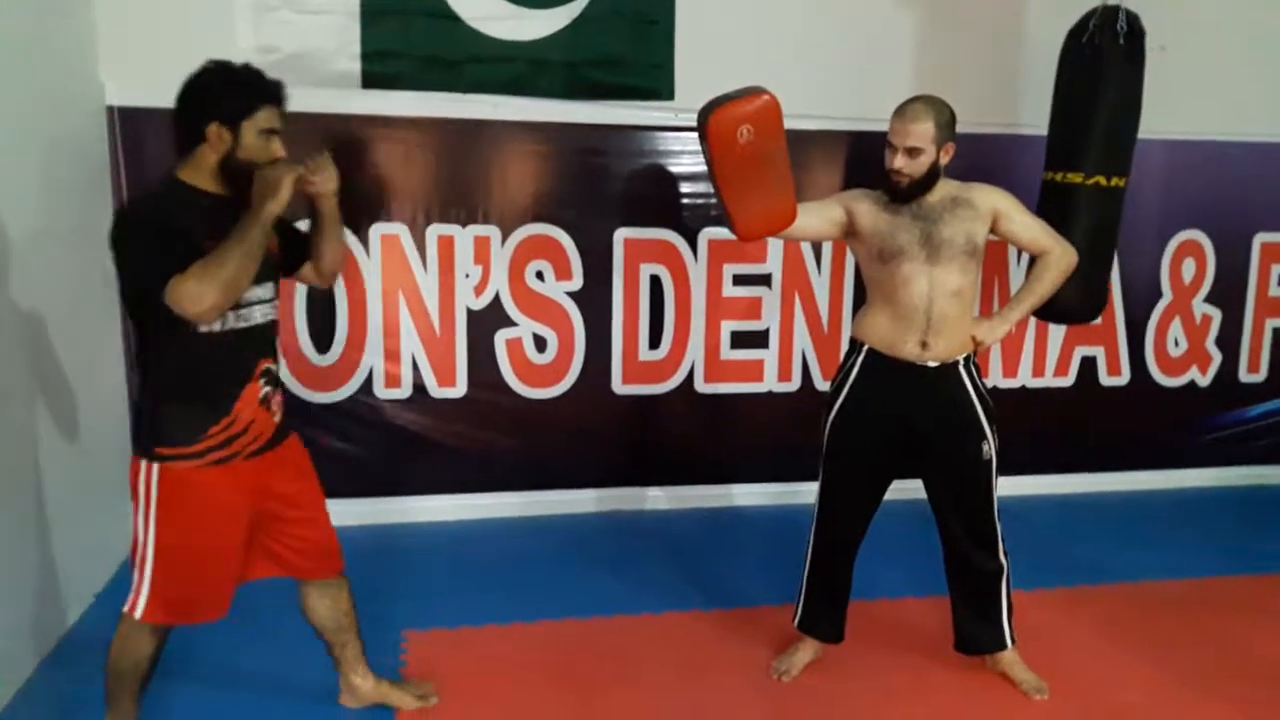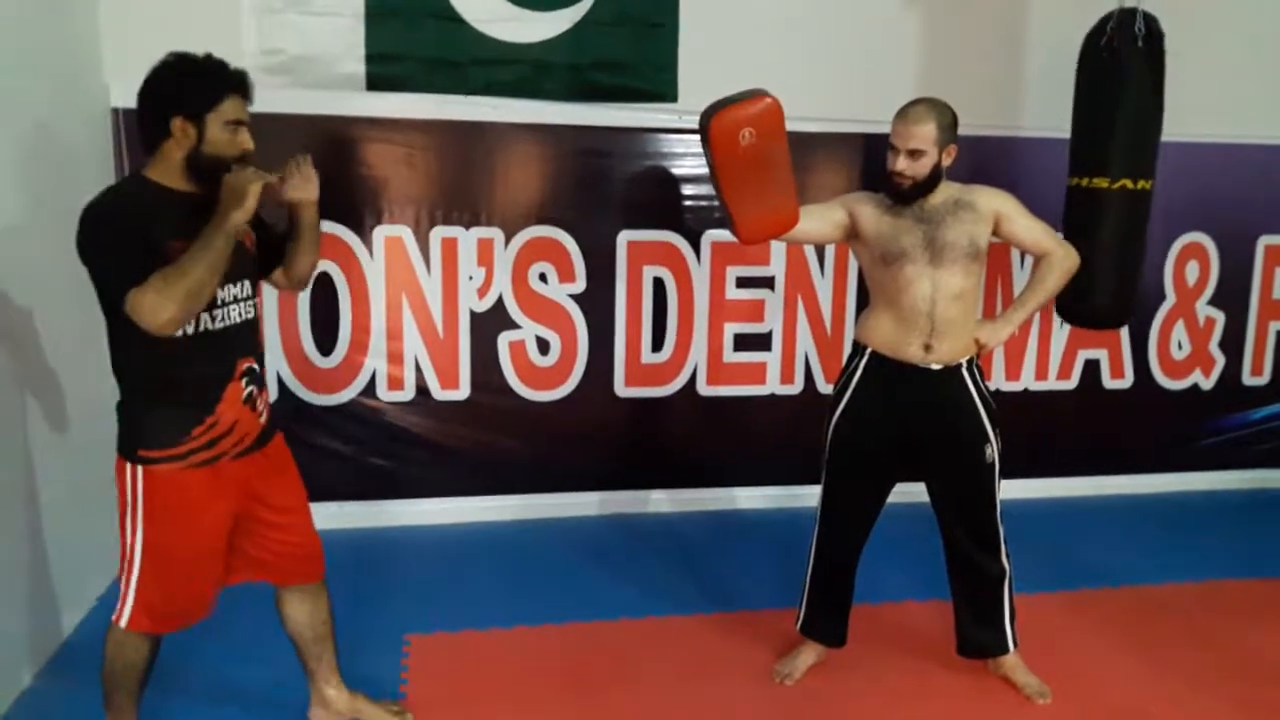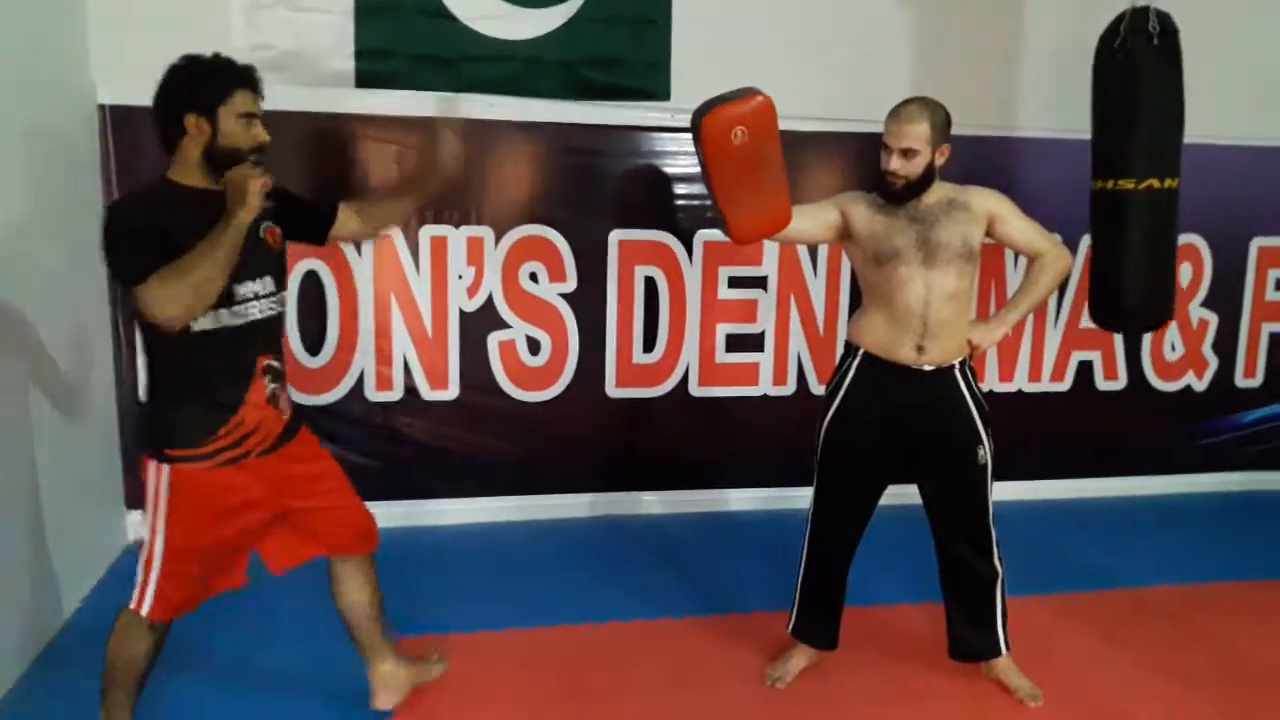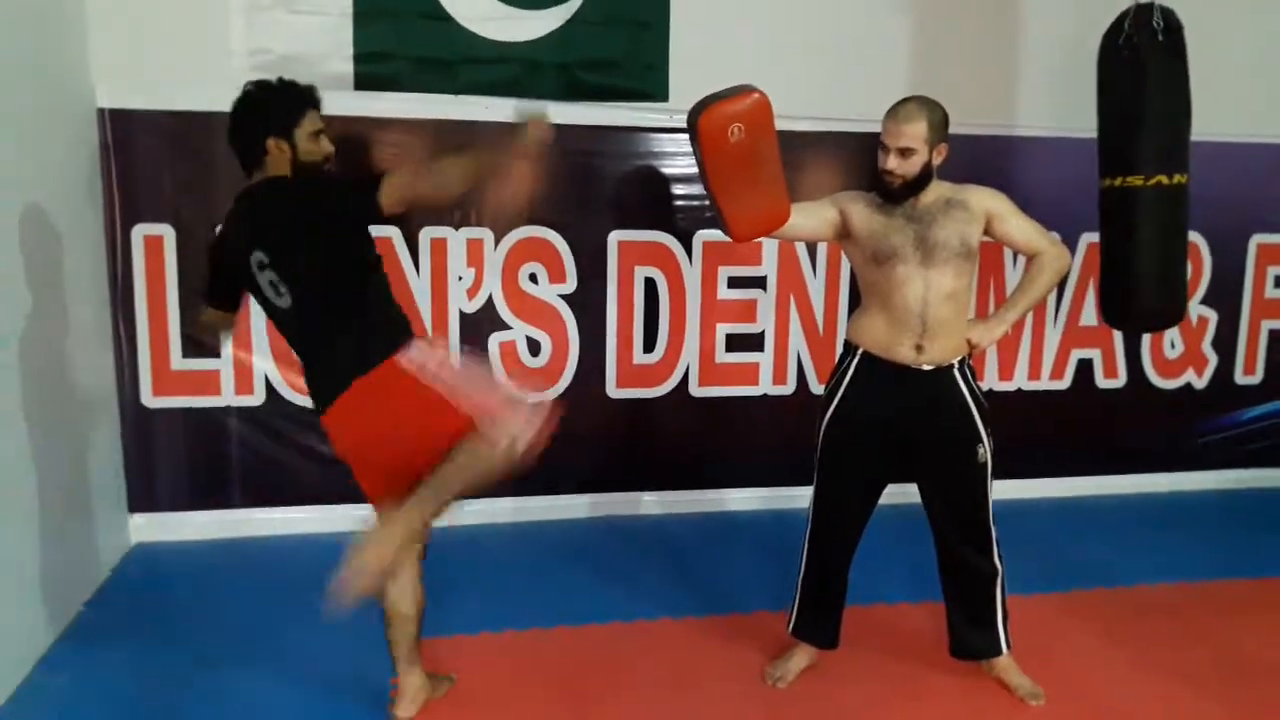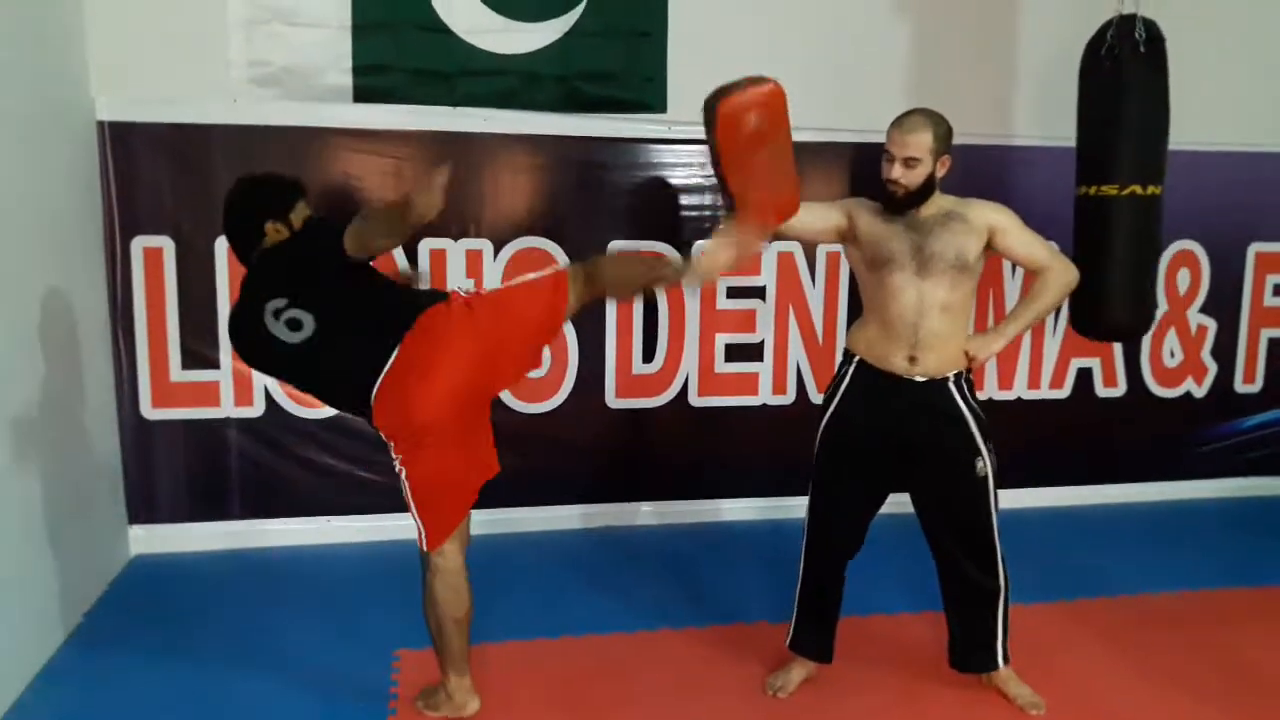
dt=0.4s
person 1, frame 1
left shoulder: (249, 207)
right shoulder: (151, 217)
left elbow: (321, 272)
right elbow: (201, 299)
left wrist: (324, 204)
right wrist: (262, 213)
left hip: (268, 436)
right hip: (188, 452)
left knee: (319, 560)
right knee: (158, 600)
person 1, frame 2
left shoulder: (225, 204)
right shoulder: (114, 217)
left elbow: (293, 276)
right elbow: (162, 312)
left wrist: (305, 209)
right wrist: (228, 219)
left hip: (255, 439)
right hip: (169, 457)
left knee: (302, 565)
right knee: (148, 606)
person 1, frame 3
left shoulder: (264, 199)
right shoulder: (138, 217)
left elbow: (361, 221)
right elbow: (172, 307)
left wrist: (433, 177)
right wrist: (234, 219)
left hip: (280, 437)
right hip: (196, 455)
left knee: (352, 538)
right knee: (158, 602)
person 1, frame 4
left shoulder: (231, 233)
right shoulder: (313, 197)
left elbow: (216, 318)
right elbow: (418, 186)
right wrist: (508, 155)
left hip: (344, 407)
right hip: (391, 374)
left knee: (406, 535)
right knee: (521, 425)
right ankle: (393, 527)
person 1, frame 5
left shoulder: (246, 328)
right shoulder: (305, 249)
right elbow: (366, 234)
right wrist: (410, 211)
left hip: (402, 405)
right hip: (448, 334)
left knee: (443, 549)
right knee: (586, 277)
right ankle: (690, 268)
person 2, frame 1
left shoulder: (983, 203)
right shoulder: (859, 208)
left elbow: (1061, 255)
left wrist: (1005, 319)
left hip: (952, 385)
right hip: (873, 380)
left knee: (973, 524)
right knee: (839, 518)
left ankle: (995, 645)
right ankle: (815, 633)
person 2, frame 2
left shoulder: (985, 205)
right shoulder: (862, 210)
left elbow: (1061, 255)
left wrist: (1008, 322)
left hip: (955, 387)
right hip: (876, 382)
left knee: (976, 527)
right knee: (842, 520)
left ankle: (997, 648)
right ankle: (818, 635)
person 2, frame 3
left shoulder: (979, 205)
right shoulder: (855, 210)
left elbow: (1055, 257)
left wrist: (1001, 323)
left hip: (948, 389)
right hip: (869, 384)
left knee: (968, 529)
right knee: (834, 522)
left ankle: (988, 650)
right ankle: (810, 639)
person 2, frame 4
left shoulder: (977, 204)
right shoulder: (852, 210)
left elbow: (1053, 255)
left wrist: (999, 322)
left hip: (947, 387)
right hip: (867, 382)
left knee: (968, 528)
right knee: (834, 521)
left ankle: (990, 649)
right ankle: (811, 638)
person 2, frame 5
left shoulder: (982, 218)
right shoulder: (857, 216)
left elbow: (1061, 272)
left wrist: (1001, 336)
left hip: (945, 400)
right hip: (865, 392)
left knee: (971, 541)
right knee: (830, 533)
left ankle: (990, 661)
right ankle: (809, 650)
